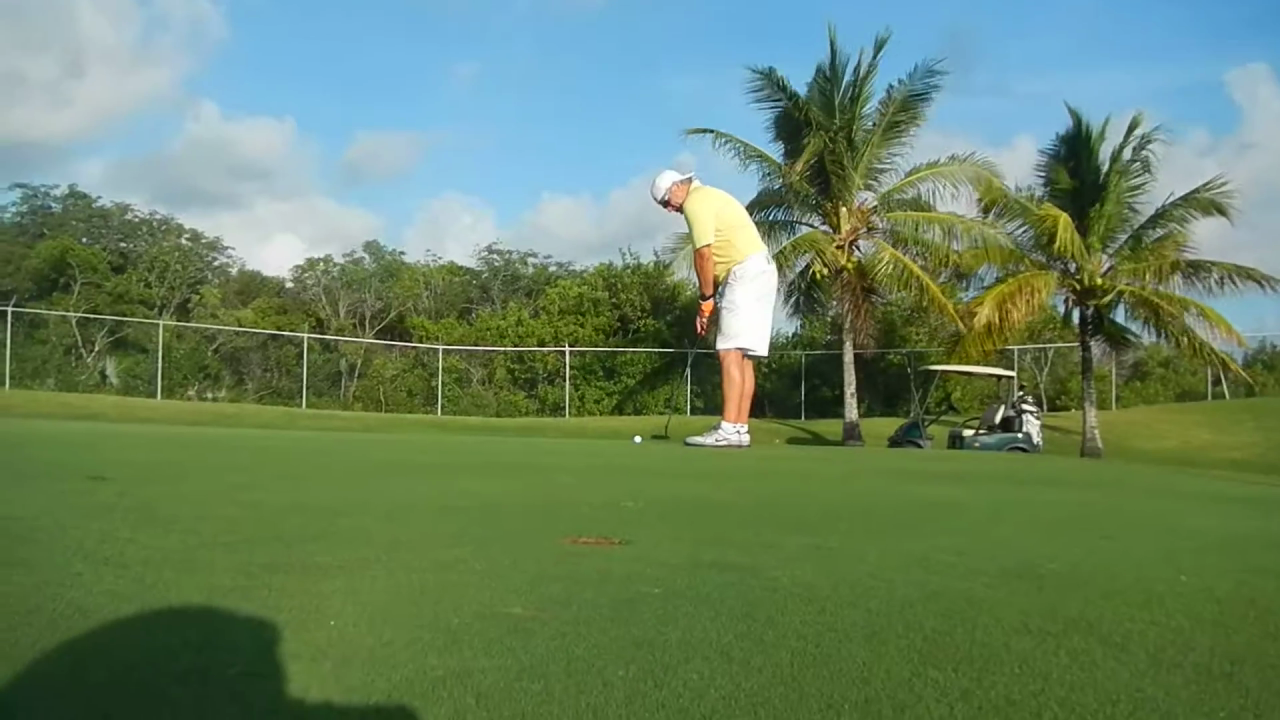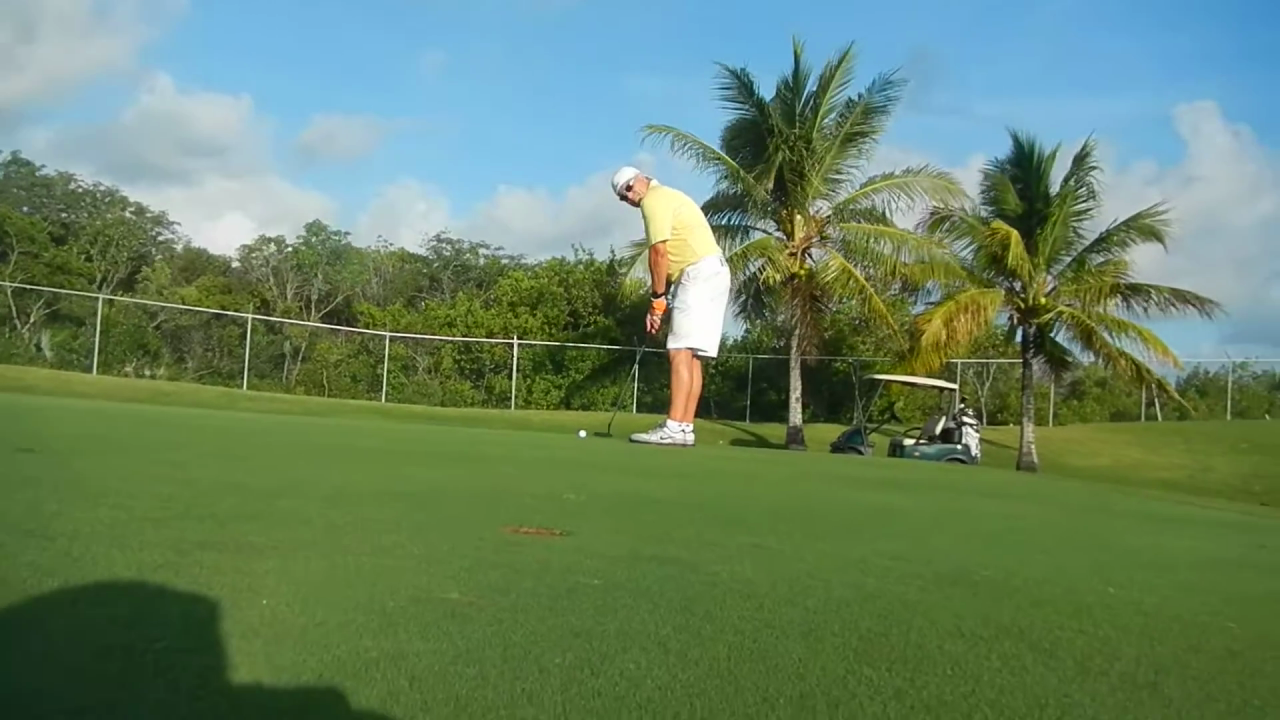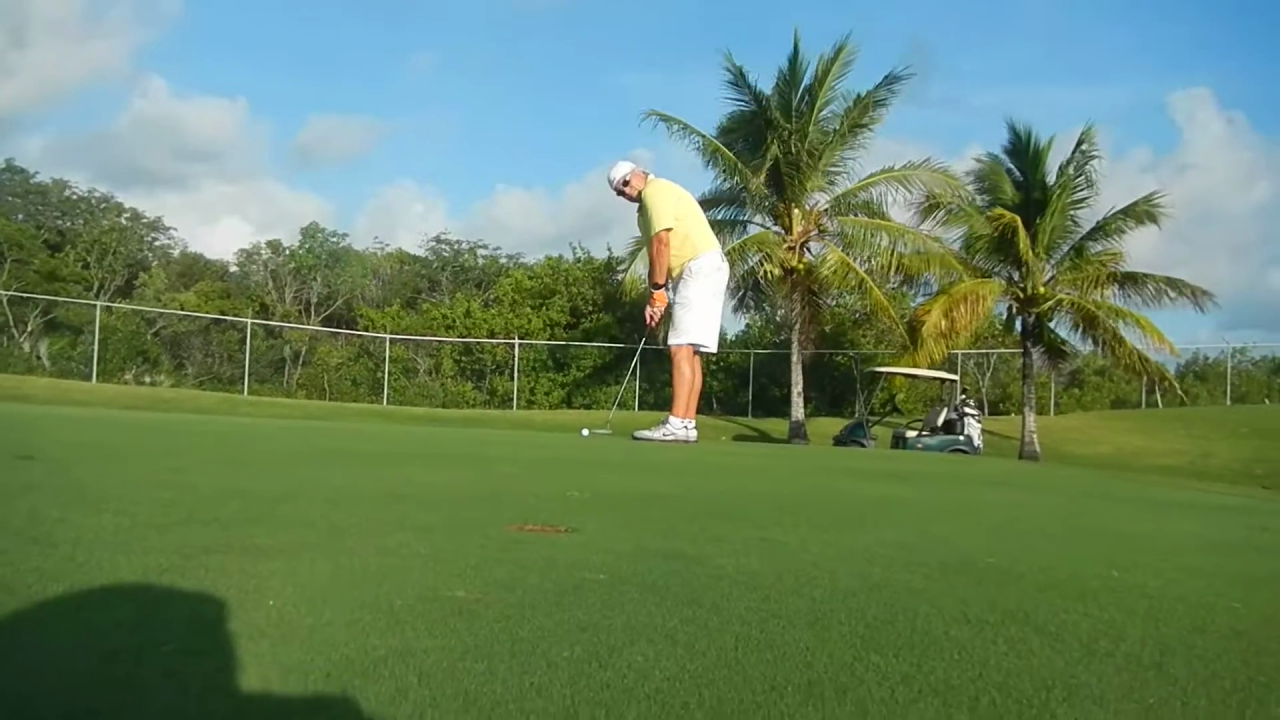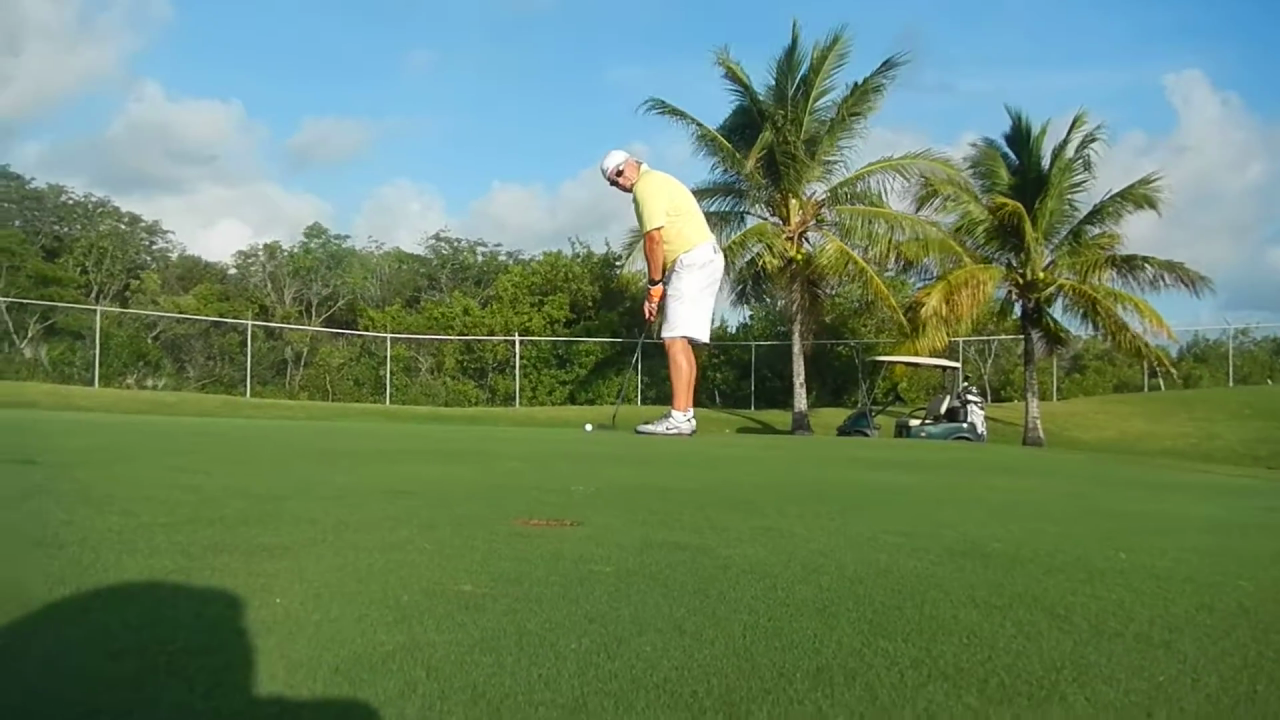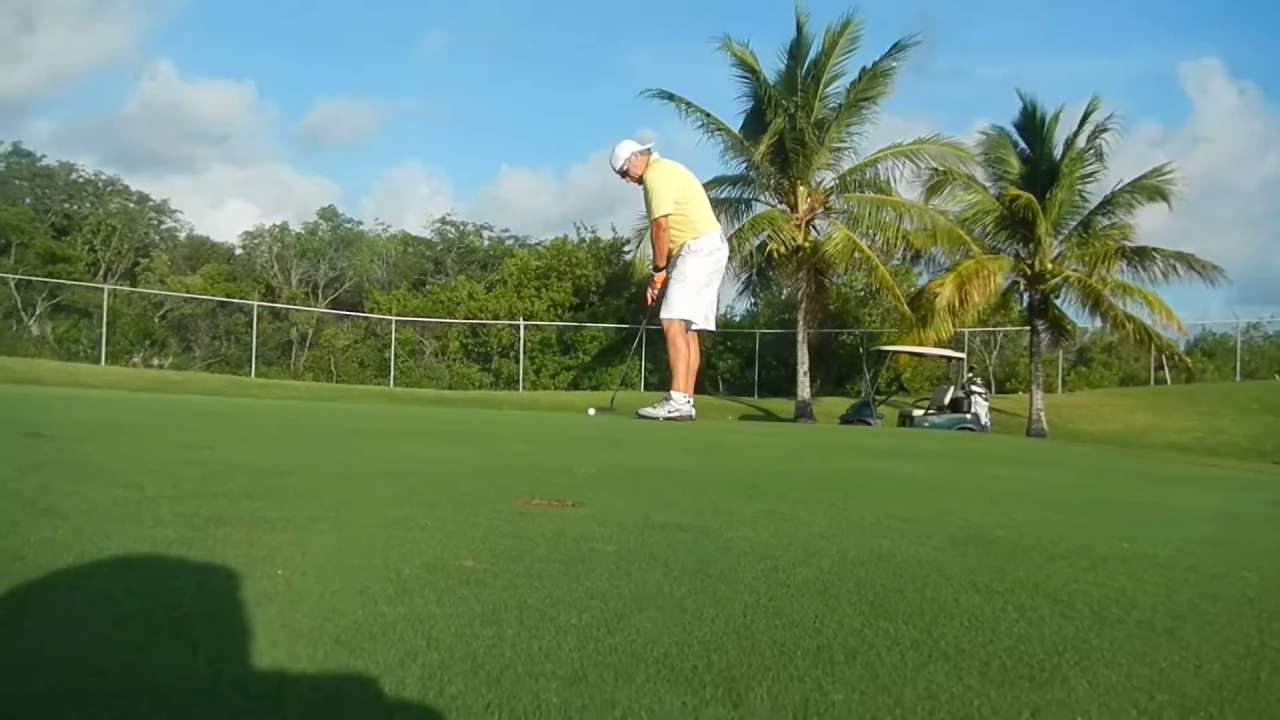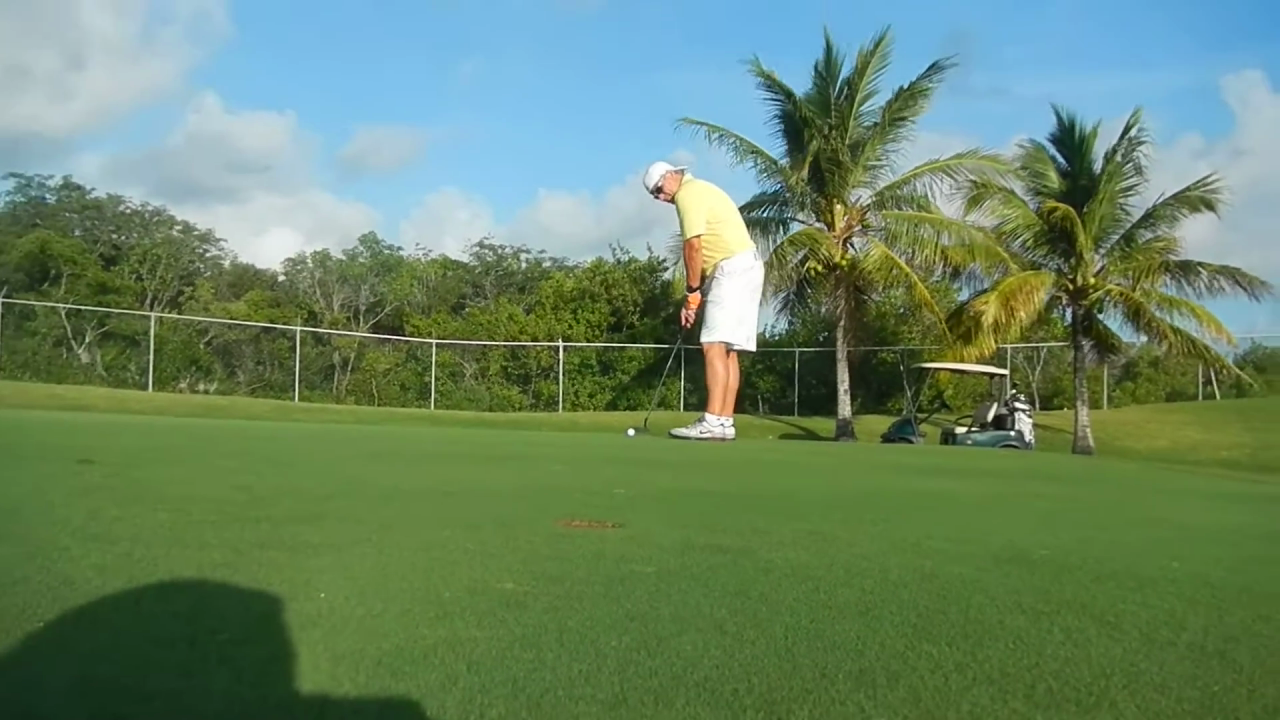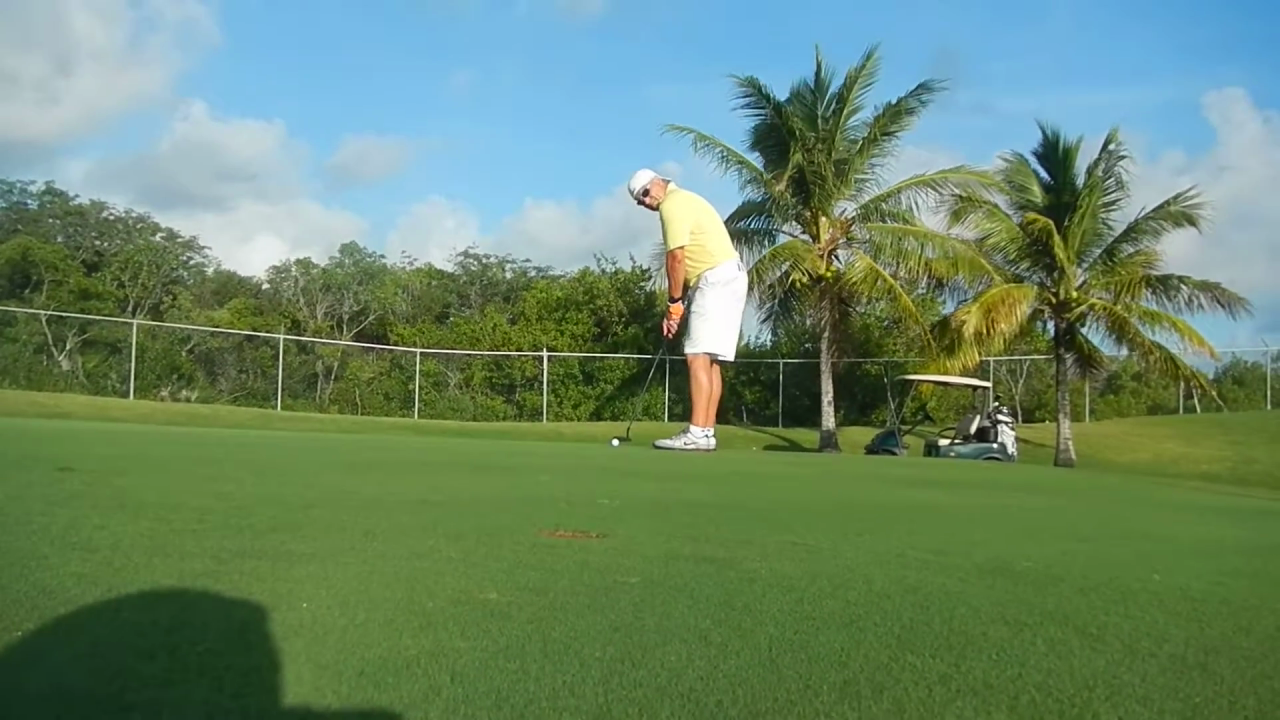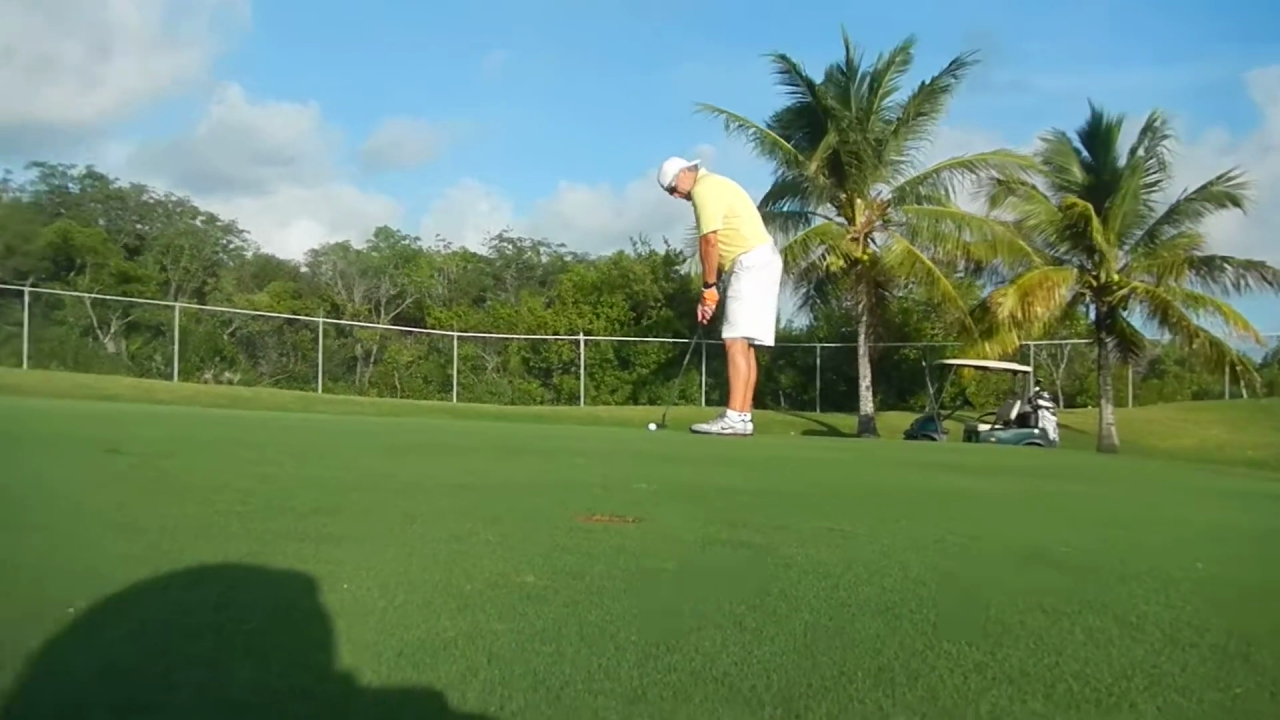
dt=0.4s
person 1, frame 1
left shoulder: (696, 201)
right shoulder: (705, 201)
left elbow: (704, 256)
right elbow: (712, 260)
left wrist: (705, 300)
right wrist: (708, 302)
left hip: (747, 273)
right hip: (755, 273)
left knee: (730, 352)
right knee: (742, 355)
left ankle: (729, 429)
right ankle: (740, 428)
person 1, frame 2
left shoulder: (655, 199)
right shoulder: (663, 201)
left elbow: (658, 253)
right elbow: (667, 259)
left wrist: (657, 299)
right wrist: (659, 301)
left hip: (700, 274)
right hip: (709, 275)
left knee: (680, 351)
right knee: (692, 355)
left ankle: (674, 427)
right ankle: (684, 427)
person 1, frame 3
left shoulder: (656, 190)
right shoulder: (643, 210)
left elbow: (662, 242)
right elbow: (655, 256)
left wrist: (657, 290)
right wrist: (654, 297)
left hip: (701, 268)
right hip: (693, 273)
left knee: (682, 347)
right knee: (690, 350)
left ankle: (677, 423)
right ankle: (687, 424)
person 1, frame 4
left shoulder: (647, 184)
right shoulder: (647, 189)
left elbow: (654, 240)
right elbow: (657, 243)
left wrist: (654, 285)
right wrist: (655, 288)
left hip: (694, 260)
right hip: (699, 261)
left knee: (675, 339)
right knee: (682, 341)
left ankle: (678, 418)
right ankle: (685, 414)
person 1, frame 5
left shoulder: (657, 172)
right shoulder: (661, 173)
left elbow: (661, 227)
right elbow: (668, 229)
left wrist: (657, 271)
right wrist: (661, 273)
left hip: (700, 248)
right hip: (702, 249)
left knee: (673, 321)
right knee: (686, 327)
left ankle: (678, 399)
right ankle: (685, 401)
person 1, frame 6
left shoulder: (688, 192)
right shoulder: (697, 192)
left elbow: (693, 247)
right elbow: (703, 249)
left wrist: (692, 292)
right wrist: (694, 294)
left hip: (733, 268)
right hip: (739, 268)
left knee: (714, 345)
right knee: (727, 347)
left ankle: (713, 421)
right ankle: (724, 421)
person 1, frame 7
left shoulder: (673, 203)
right shoulder: (680, 203)
left elbow: (676, 258)
right elbow: (686, 260)
left wrist: (674, 303)
right wrist: (678, 303)
left hip: (717, 279)
right hip: (724, 278)
left knee: (699, 356)
right knee: (708, 358)
left ankle: (697, 433)
right ankle: (706, 432)
person 1, frame 8
left shoulder: (704, 187)
right shoulder: (712, 187)
left elbow: (710, 242)
right elbow: (720, 245)
left wrist: (708, 288)
right wrist: (710, 290)
left hip: (752, 263)
right hip: (754, 263)
left knee: (736, 341)
right knee: (743, 343)
left ankle: (734, 417)
right ankle: (743, 416)
